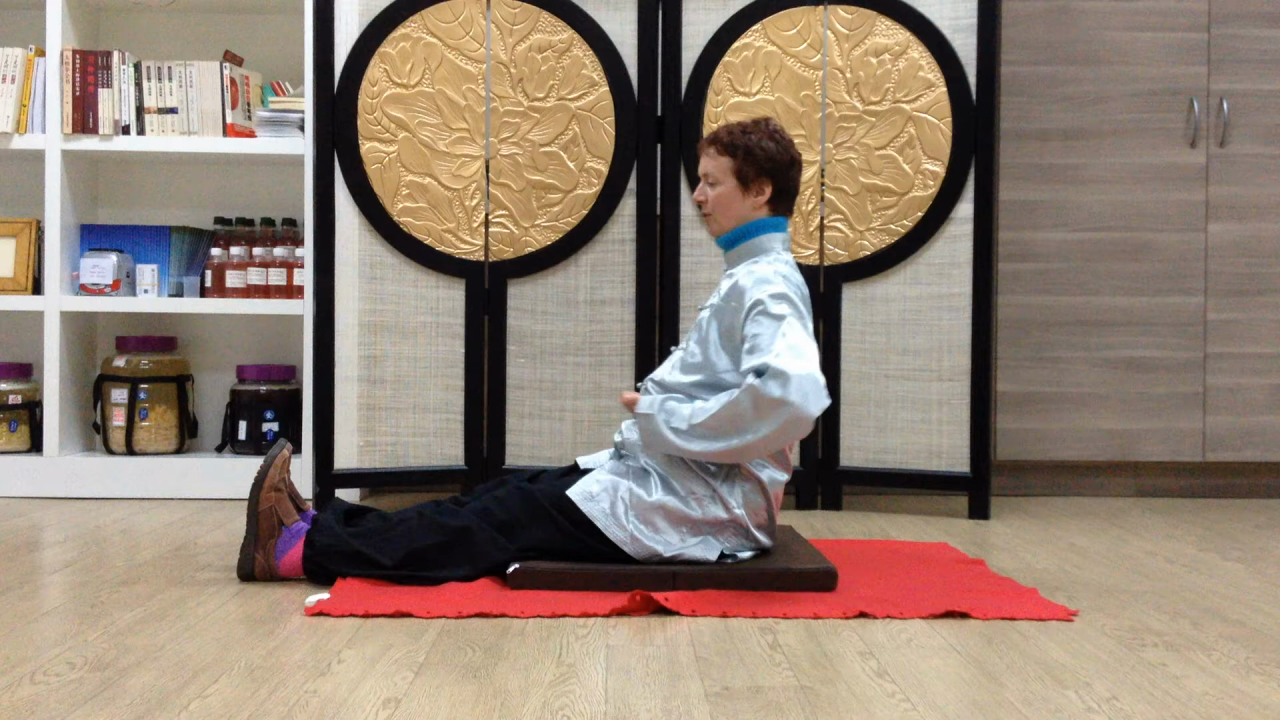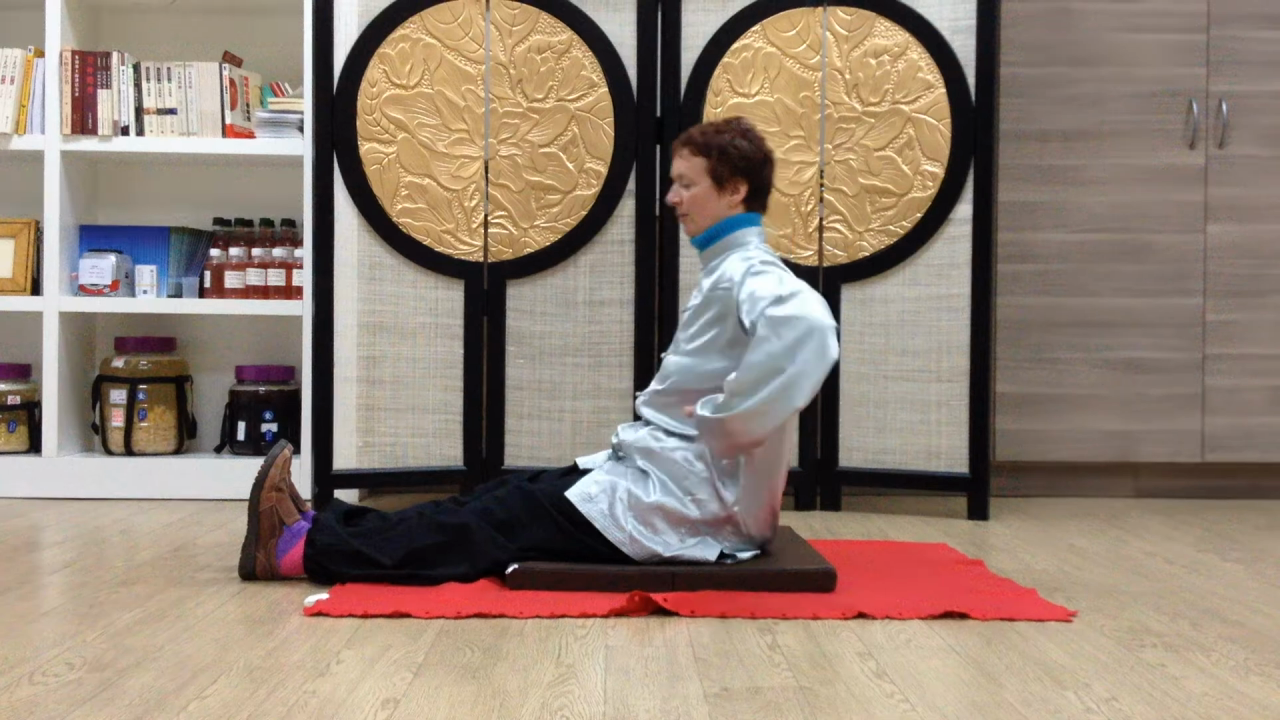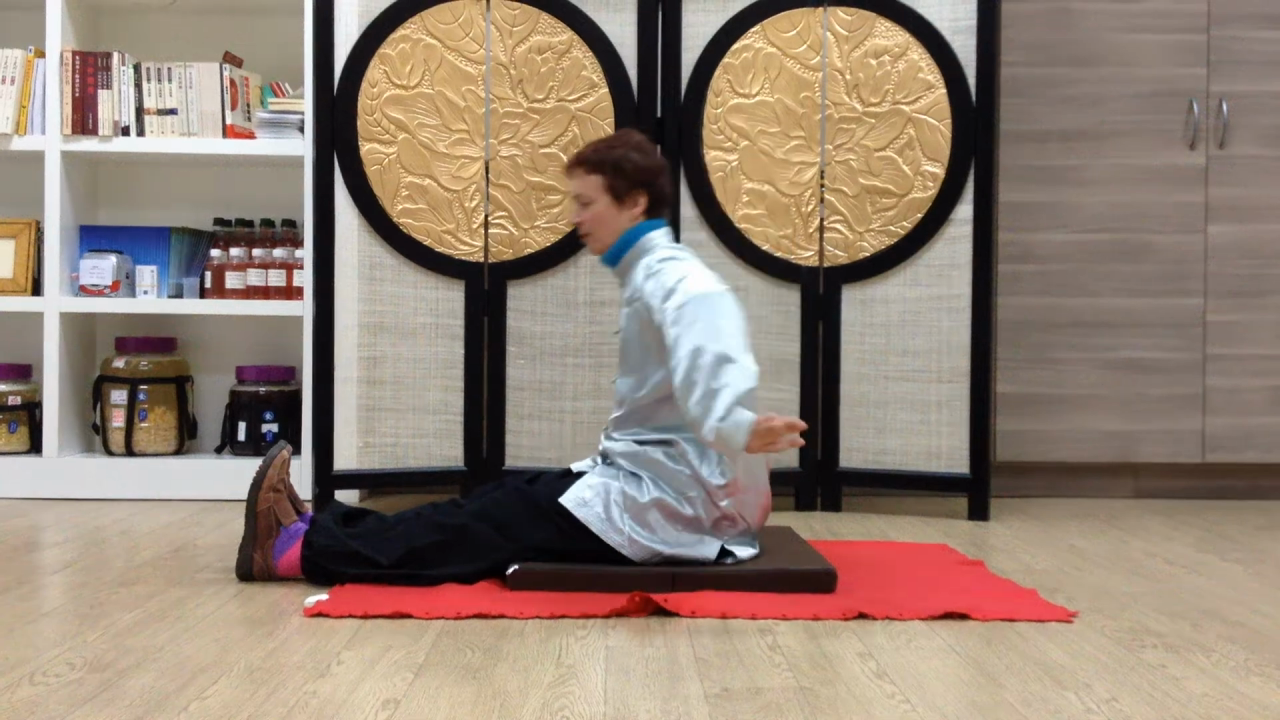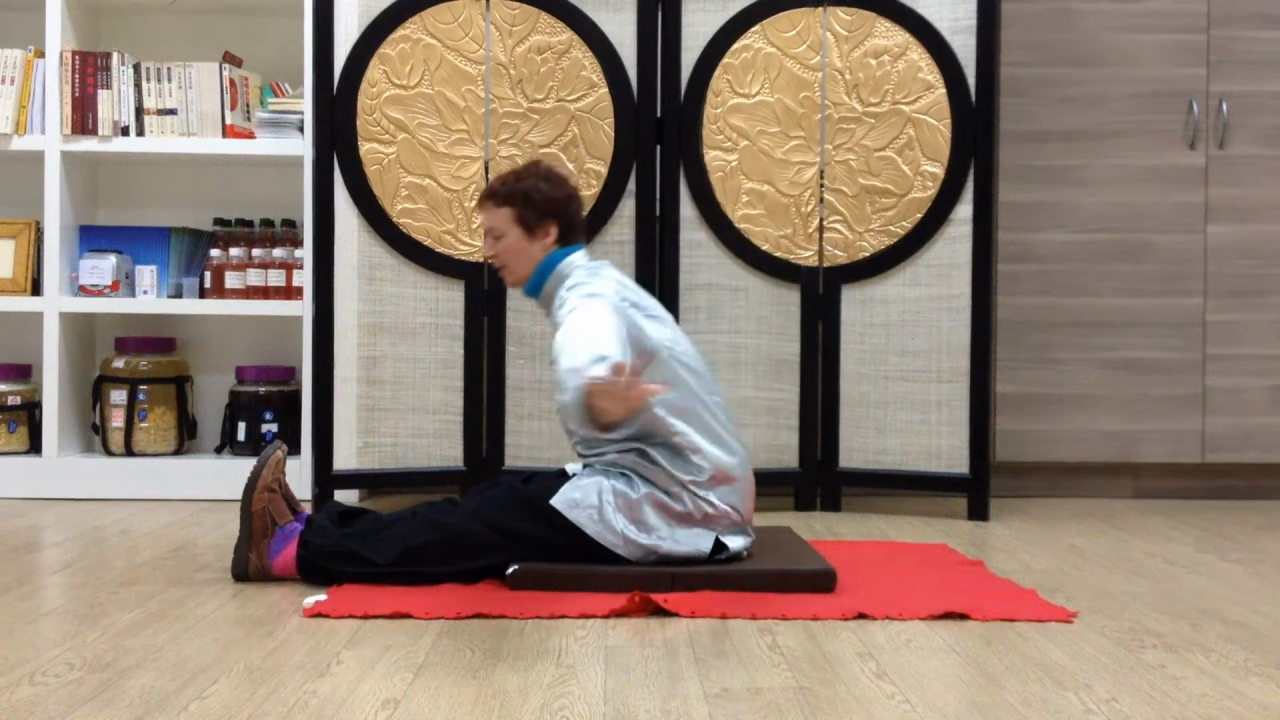
dt=0.4s
person 1, frame 1
left shoulder: (766, 284)
right shoulder: (755, 275)
left elbow: (793, 398)
left wrist: (664, 421)
right wrist: (658, 408)
left hip: (692, 506)
right hip: (675, 485)
left knee: (494, 523)
right knee: (505, 498)
left ankle: (299, 548)
right ankle: (322, 529)
person 1, frame 2
left shoulder: (749, 273)
right shoulder: (732, 269)
left elbow: (807, 329)
left wrist: (726, 424)
left hip: (683, 502)
right hip: (675, 480)
left knee: (495, 524)
right knee: (505, 500)
left ankle: (303, 548)
right ankle: (321, 528)
person 1, frame 3
left shoulder: (670, 277)
right shoulder: (657, 271)
left elbow: (708, 329)
left wrist: (734, 427)
left hip: (676, 505)
right hip: (671, 485)
left knee: (486, 526)
right knee: (500, 501)
left ankle: (300, 548)
right ankle: (318, 531)
person 1, frame 4
left shoulder: (589, 300)
right shoulder: (588, 284)
left elbow: (586, 357)
left wrist: (599, 399)
left hip: (677, 507)
right hip: (678, 491)
left knee: (484, 525)
right knee: (494, 499)
left ankle: (296, 549)
right ankle: (315, 529)
